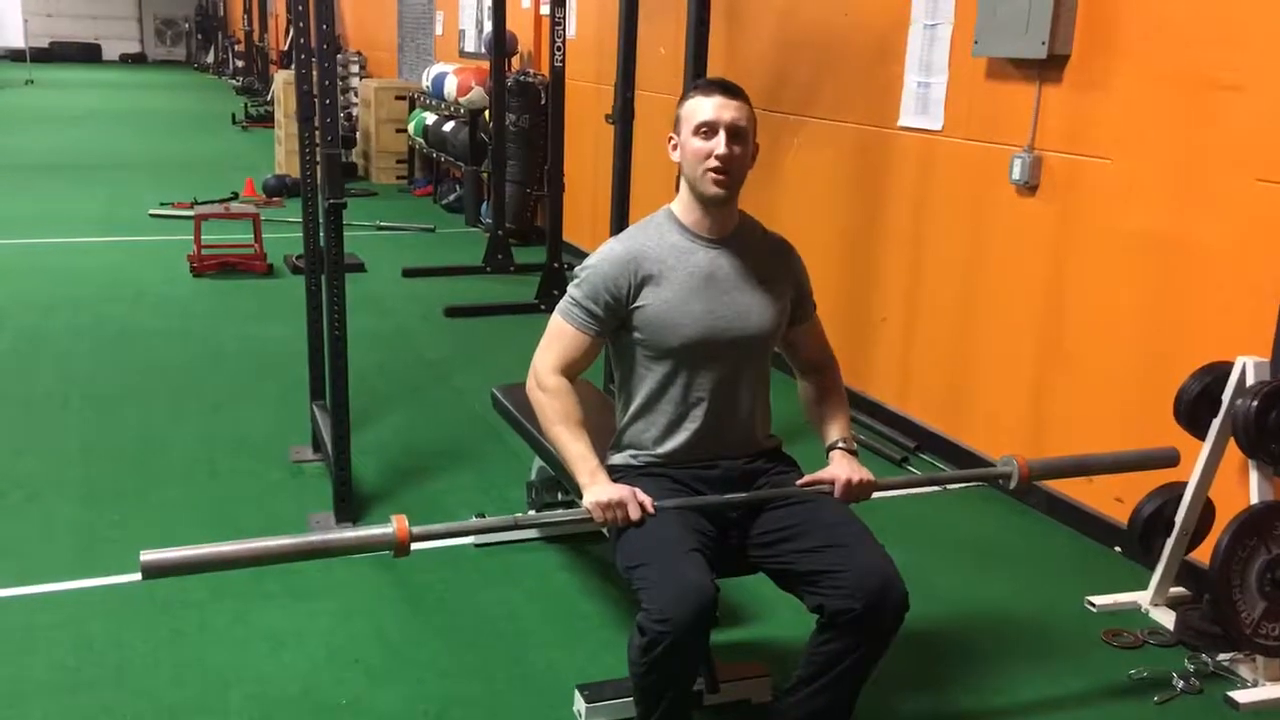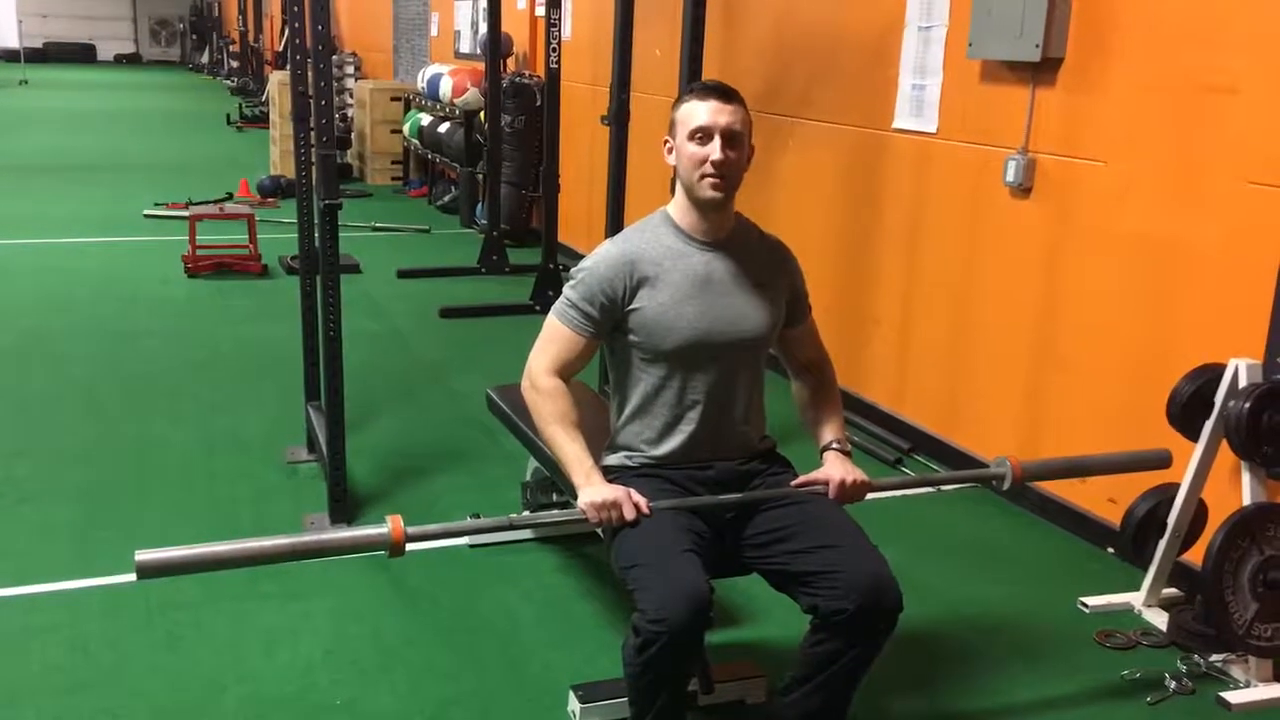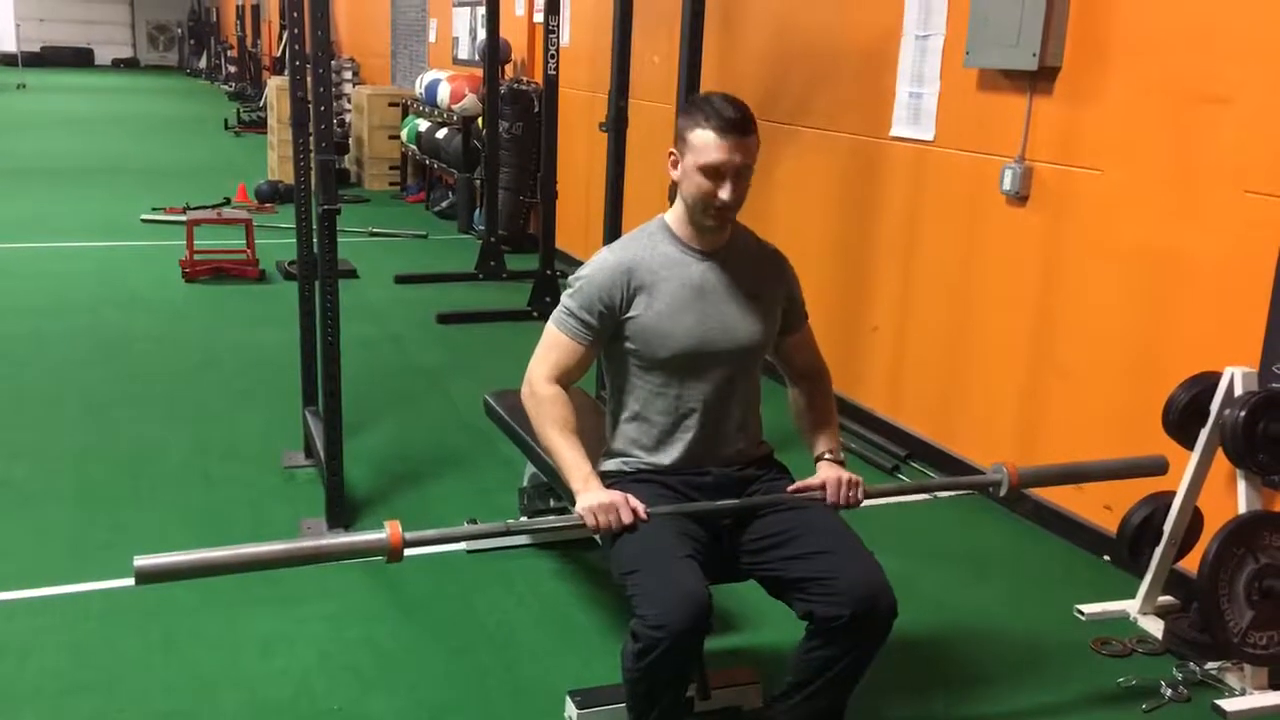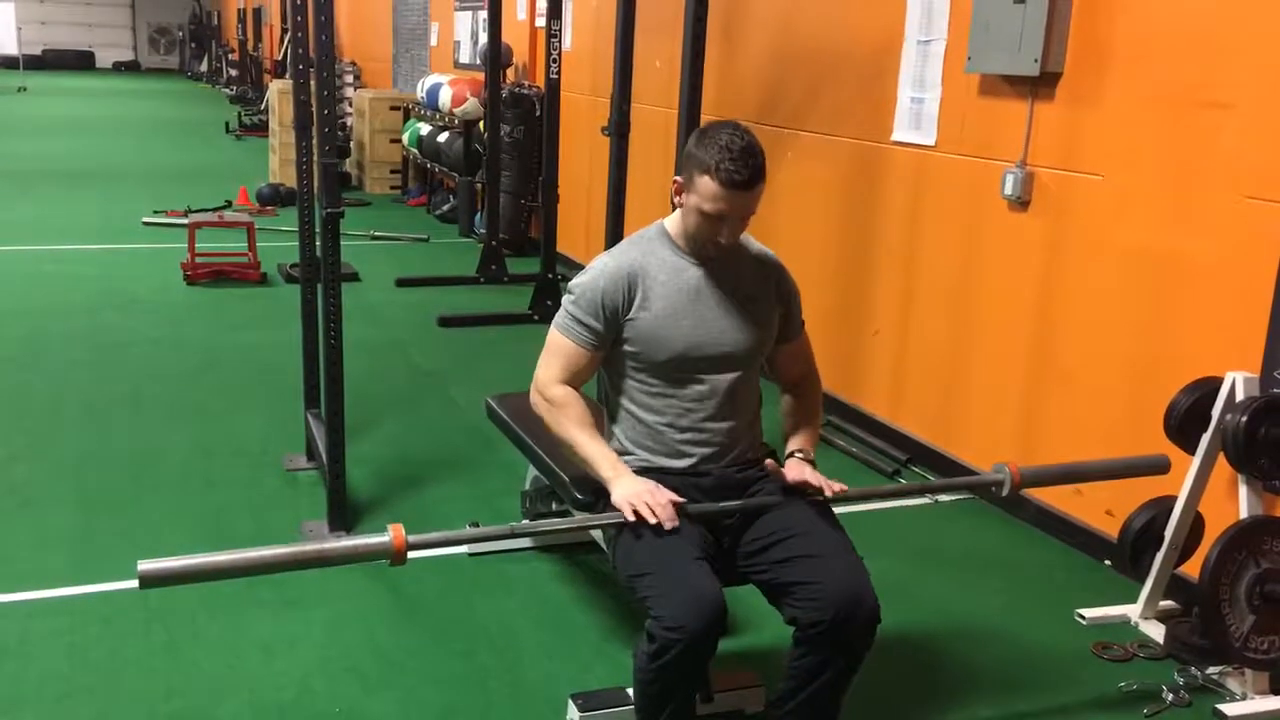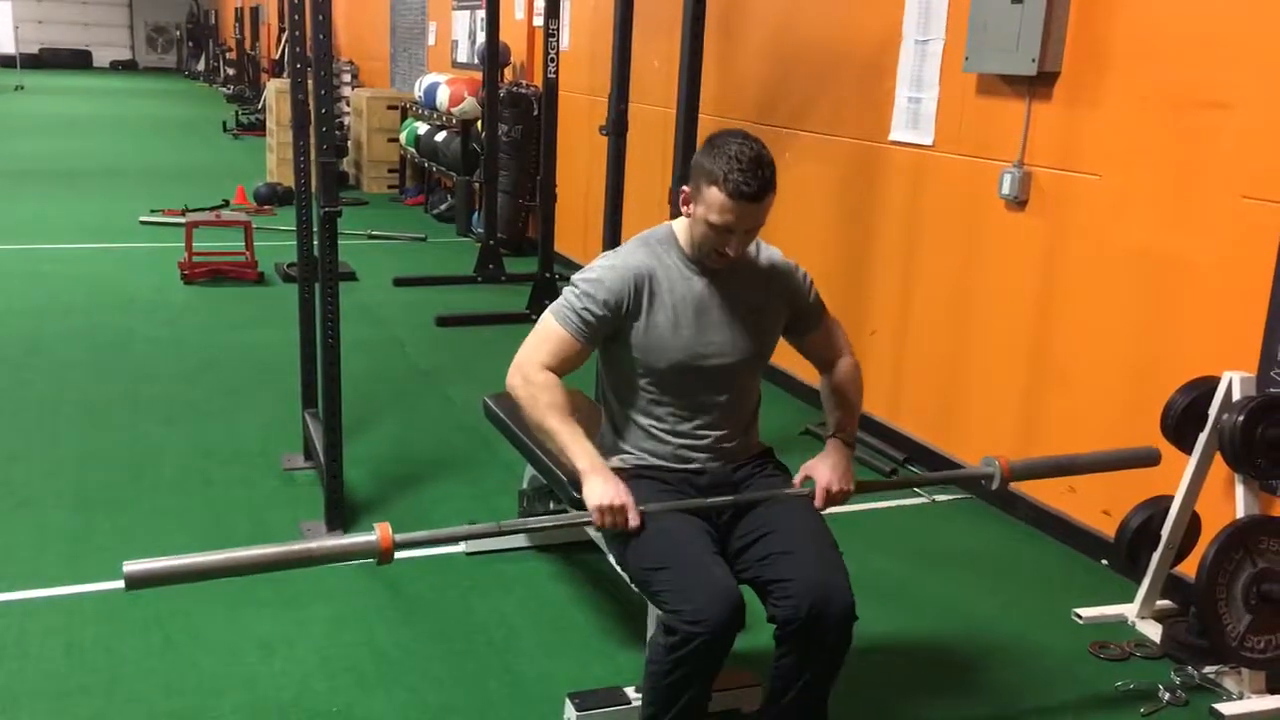
dt=0.5s
person 1, frame 1
left shoulder: (778, 257)
right shoulder: (626, 260)
left elbow: (815, 364)
right elbow: (548, 376)
left wrist: (841, 448)
right wrist: (594, 480)
left hip: (760, 472)
right hip: (655, 479)
left knee: (877, 594)
right knee: (681, 607)
person 1, frame 2
left shoulder: (773, 260)
right shoulder: (622, 262)
left elbow: (810, 366)
right elbow: (543, 377)
left wrist: (834, 449)
right wrist: (590, 481)
left hip: (755, 471)
right hip: (652, 478)
left knee: (871, 595)
right knee: (676, 608)
person 1, frame 3
left shoulder: (770, 268)
right shoulder: (618, 271)
left elbow: (807, 372)
right elbow: (543, 385)
left wrist: (827, 456)
right wrist: (587, 485)
left hip: (751, 479)
right hip: (649, 485)
left knee: (866, 601)
right knee: (675, 613)
person 1, frame 4
left shoulder: (769, 275)
right shoulder: (618, 275)
left elbow: (799, 380)
right elbow: (551, 389)
left wrist: (798, 454)
right wrist: (619, 477)
left hip: (750, 480)
right hip: (655, 487)
left knee: (849, 607)
right knee: (691, 614)
person 1, frame 5
left shoulder: (781, 276)
right shoulder: (625, 274)
left elbow: (837, 359)
right elbow: (529, 373)
left wrist: (840, 443)
right wrist: (594, 470)
left hip: (747, 472)
right hip: (649, 479)
left knee: (824, 603)
right knee: (710, 608)
